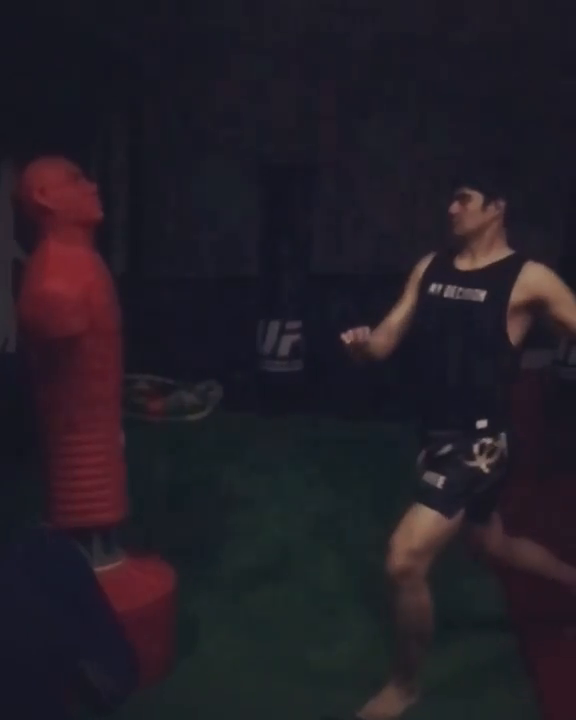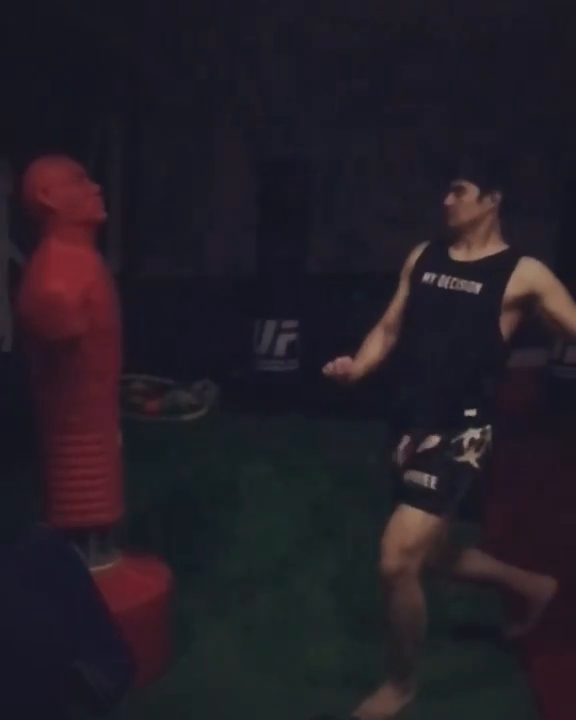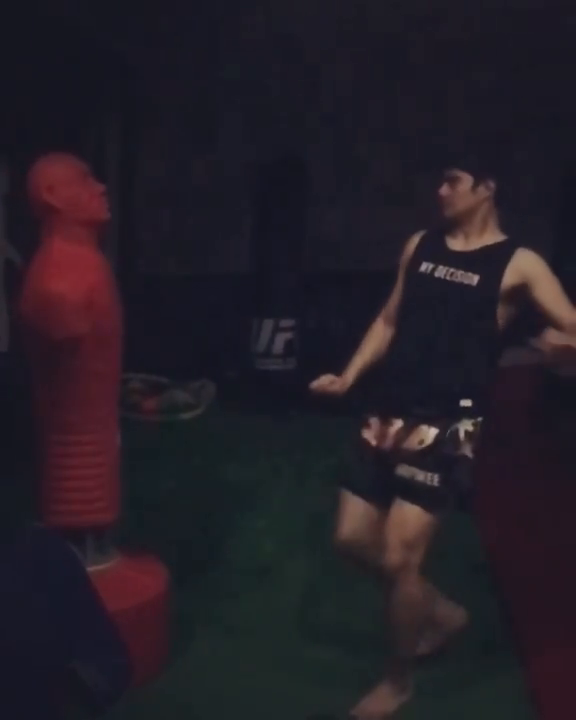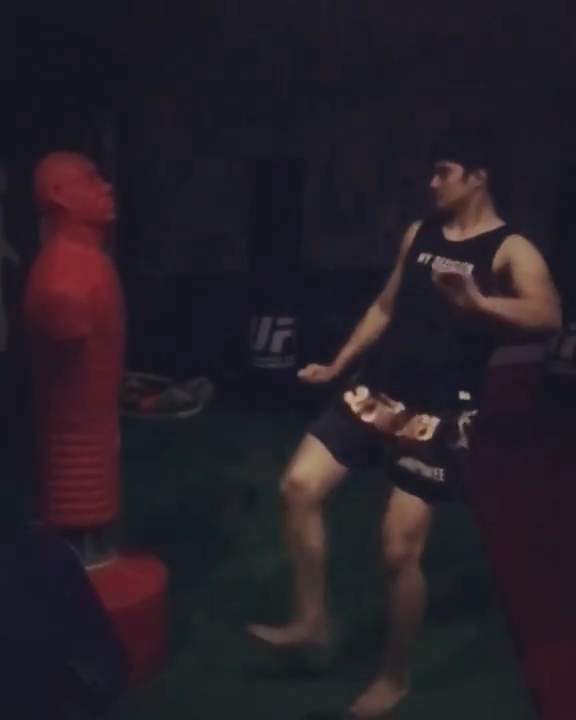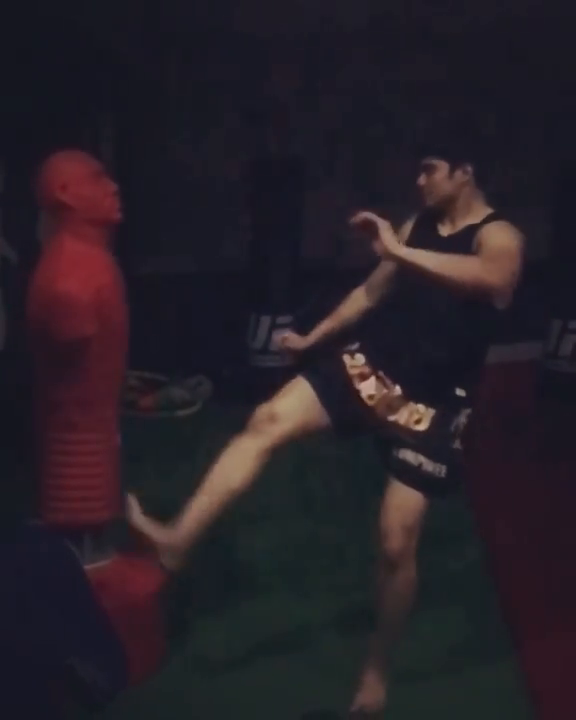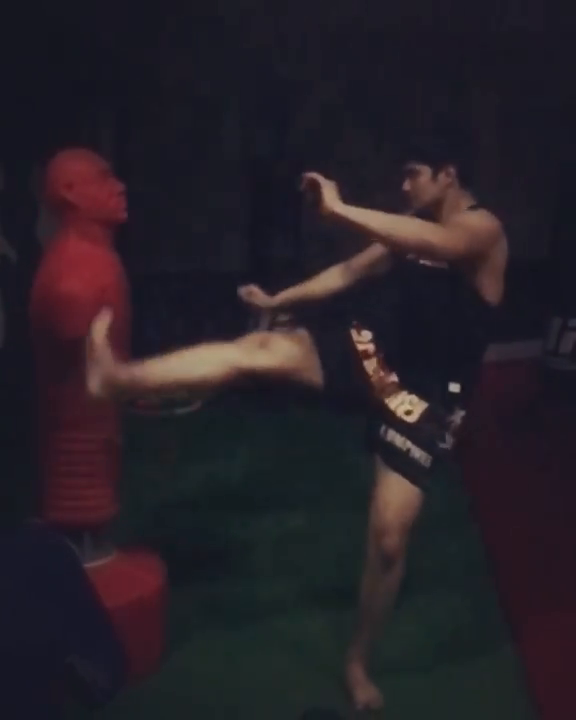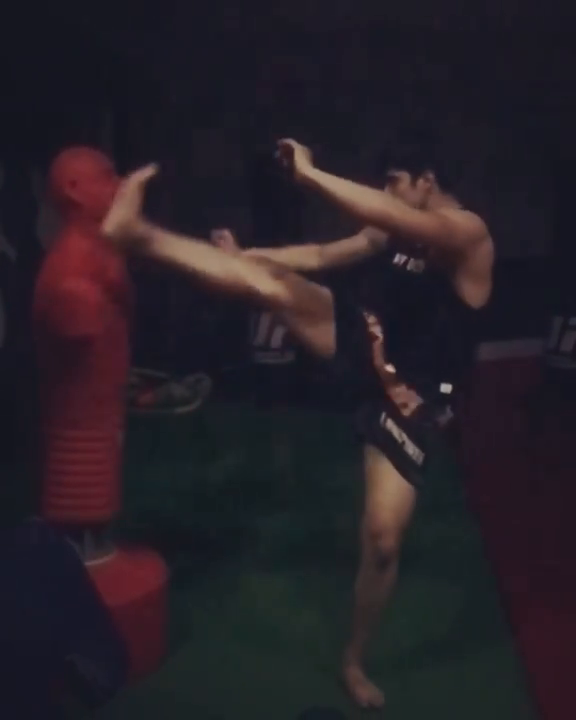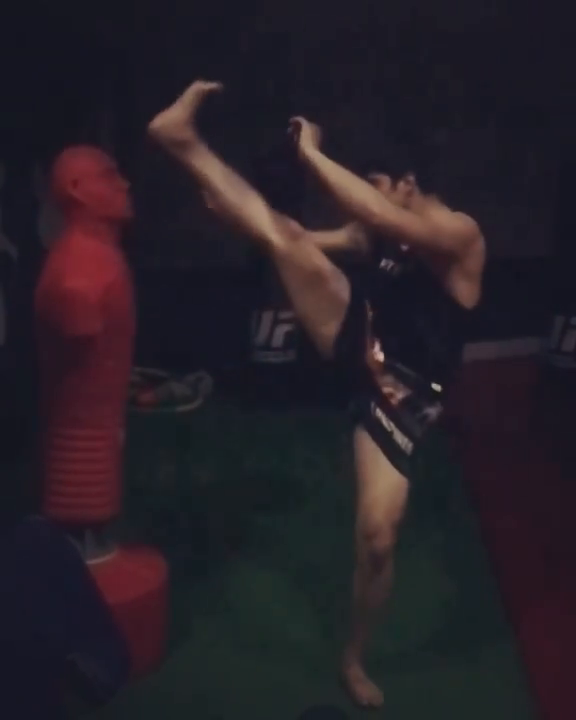
dt=0.4s
person 1, frame 1
left shoulder: (527, 278)
right shoulder: (430, 266)
right elbow: (389, 337)
right wrist: (364, 342)
left hip: (478, 443)
right hip: (438, 438)
left knee: (404, 562)
right knee: (496, 544)
person 1, frame 2
left shoulder: (522, 273)
right shoulder: (422, 256)
left elbow: (571, 326)
right elbow: (389, 329)
right wrist: (356, 365)
left hip: (461, 435)
right hip: (416, 430)
left knee: (396, 561)
right knee: (439, 555)
right ankle: (534, 588)
person 1, frame 3
left shoulder: (517, 263)
right shoulder: (419, 245)
right wrist: (347, 377)
left hip: (447, 426)
right hip: (389, 415)
left knee: (398, 558)
right knee: (352, 538)
right ankle: (440, 613)
person 1, frame 4
left shoulder: (511, 250)
right shoulder: (419, 233)
left elbow: (547, 314)
left wrist: (477, 302)
right wrist: (335, 365)
left hip: (438, 413)
right hip: (375, 392)
left knee: (398, 552)
right knee: (297, 485)
right ankle: (310, 618)
person 1, frame 5
left shoulder: (498, 236)
right shoulder: (418, 226)
left elbow: (494, 279)
right elbow: (371, 290)
left wrist: (398, 250)
right wrist: (312, 338)
left hip: (432, 403)
right hip: (368, 366)
left knee: (395, 545)
right knee: (267, 420)
left ankle: (377, 670)
right ankle: (176, 538)
person 1, frame 6
left shoulder: (483, 230)
right shoulder: (411, 229)
left elbow: (441, 246)
right elbow: (349, 272)
left wrist: (339, 209)
right wrist: (277, 300)
left hip: (427, 398)
right hip: (370, 355)
left knee: (388, 539)
right knee: (260, 348)
left ankle: (358, 663)
right ankle: (120, 375)
person 1, frame 7
left shoulder: (466, 231)
right shoulder: (395, 231)
left elbow: (396, 216)
right elbow: (323, 256)
left wrist: (309, 173)
right wrist: (246, 254)
left hip: (414, 396)
right hip: (370, 347)
left knee: (383, 540)
right knee: (271, 285)
left ankle: (354, 662)
right ankle: (139, 232)
person 1, frame 8
left shoulder: (458, 232)
right shoulder: (377, 231)
left elbow: (386, 216)
right elbow: (306, 240)
left wrist: (312, 154)
right wrist: (233, 207)
left hip: (402, 394)
right hip: (359, 349)
left knee: (378, 538)
right knee: (284, 240)
left ankle: (354, 660)
person 2, frame 1
left shoulder: (80, 258)
right shoulder: (55, 276)
right elbow: (62, 364)
left hip: (97, 421)
right hip: (80, 428)
left knee: (96, 526)
right knee: (86, 532)
person 2, frame 2
left shoulder: (82, 258)
right shoulder: (56, 275)
right elbow: (63, 363)
left hip: (95, 420)
right hip: (77, 428)
left knee: (94, 526)
right knee: (84, 534)
person 2, frame 3
left shoulder: (84, 258)
right shoulder: (58, 275)
right elbow: (64, 361)
left hip: (94, 420)
right hip: (76, 427)
left knee: (92, 521)
right knee: (82, 530)
person 2, frame 4
left shoulder: (86, 257)
right shoulder: (63, 274)
right elbow: (67, 361)
left hip: (94, 420)
right hip: (77, 428)
left knee: (89, 525)
right knee: (79, 529)
person 2, frame 5
left shoulder: (90, 255)
right shoulder: (69, 274)
right elbow: (72, 361)
left wrist: (125, 389)
left hip: (93, 422)
right hip: (78, 429)
left knee: (89, 524)
right knee: (79, 530)
person 2, frame 6
left shoulder: (95, 254)
right shoulder: (72, 272)
right elbow: (77, 361)
left hip: (94, 420)
right hip: (79, 427)
left knee: (89, 526)
right knee: (80, 531)
person 2, frame 7
left shoulder: (98, 253)
right shoulder: (74, 271)
right elbow: (77, 360)
left wrist: (127, 385)
left hip: (98, 417)
right hip: (81, 425)
left knee: (90, 522)
right knee: (79, 528)
person 2, frame 8
left shoulder: (100, 251)
right shoulder: (76, 271)
right elbow: (80, 360)
left wrist: (129, 384)
left hip: (98, 418)
right hip: (82, 425)
left knee: (90, 520)
right knee: (80, 525)
